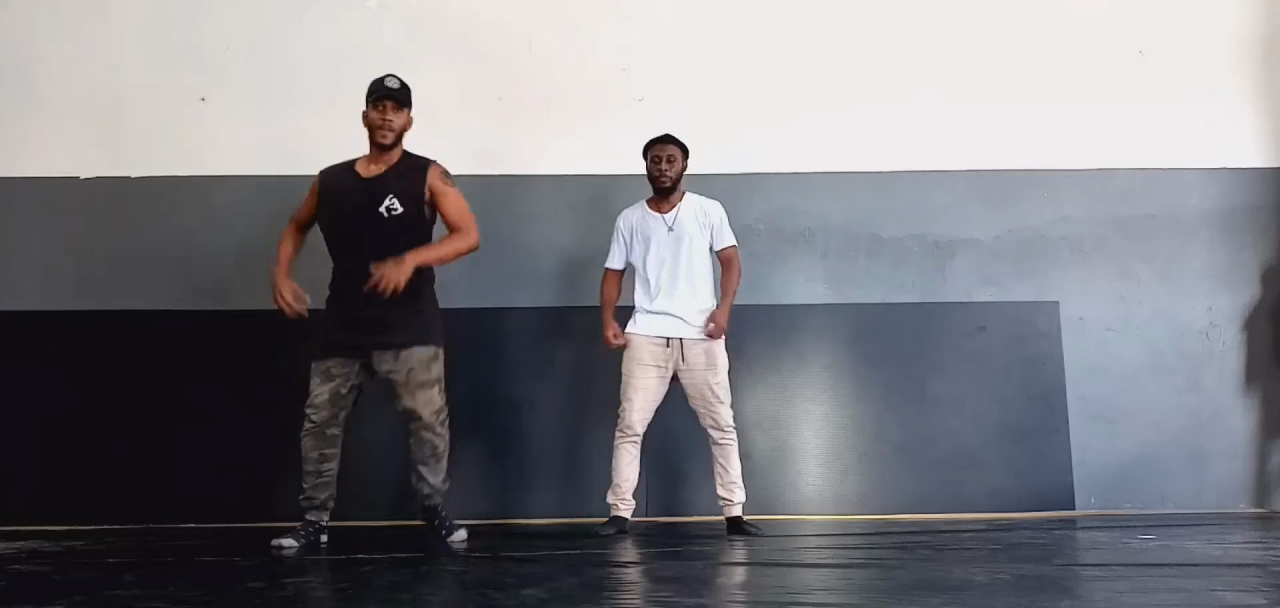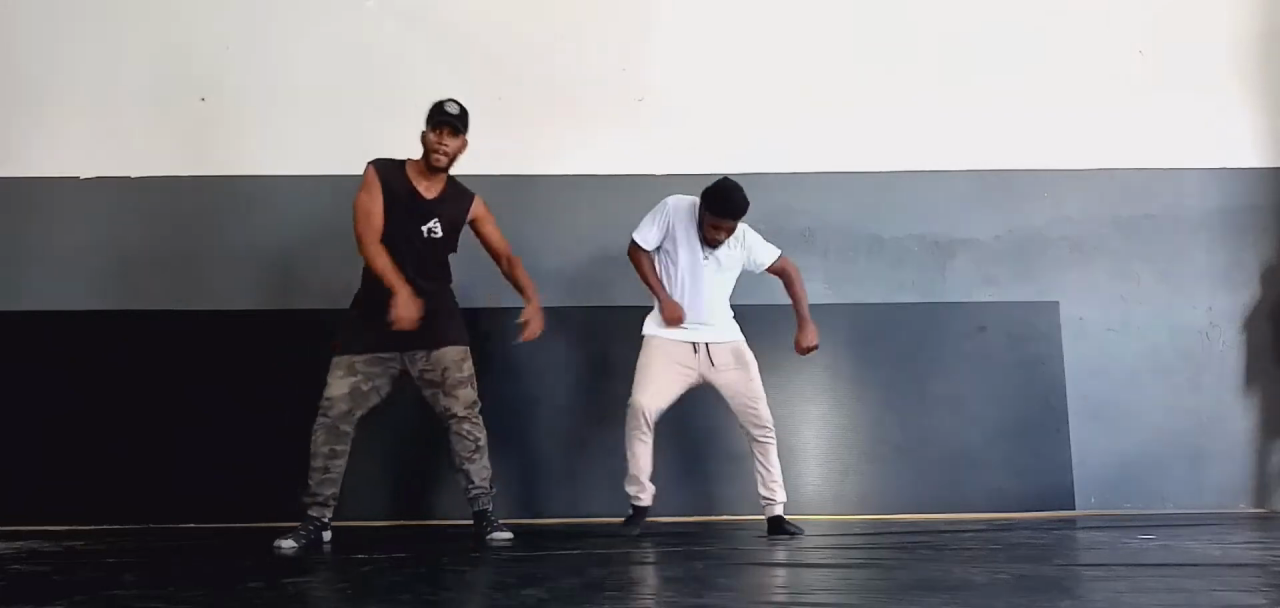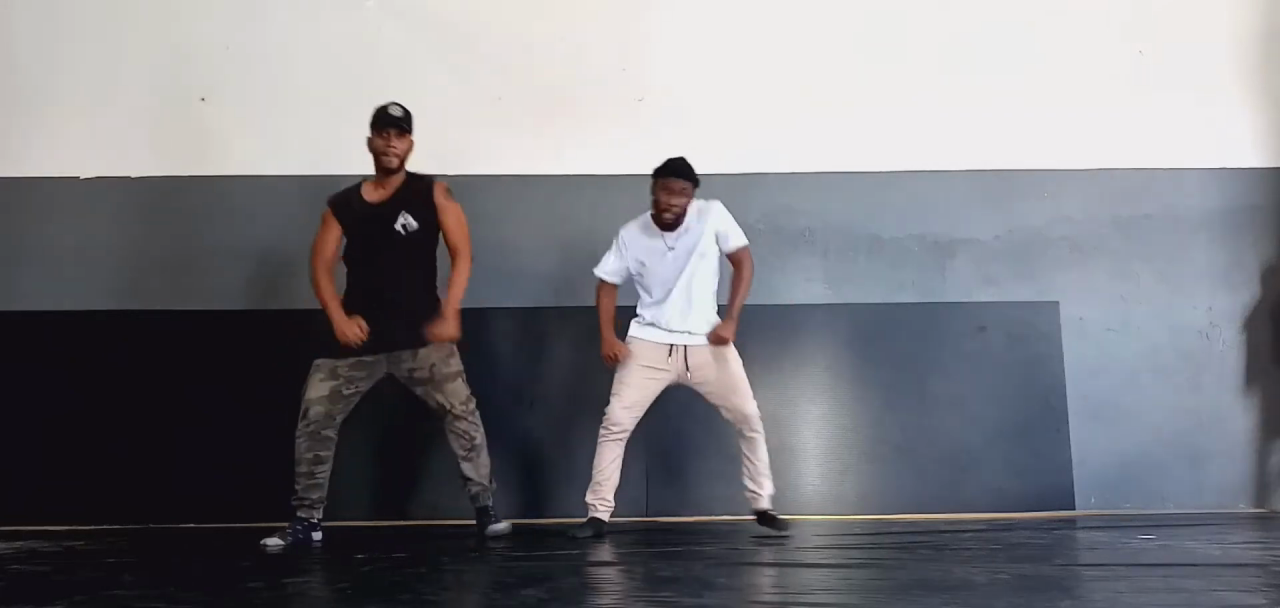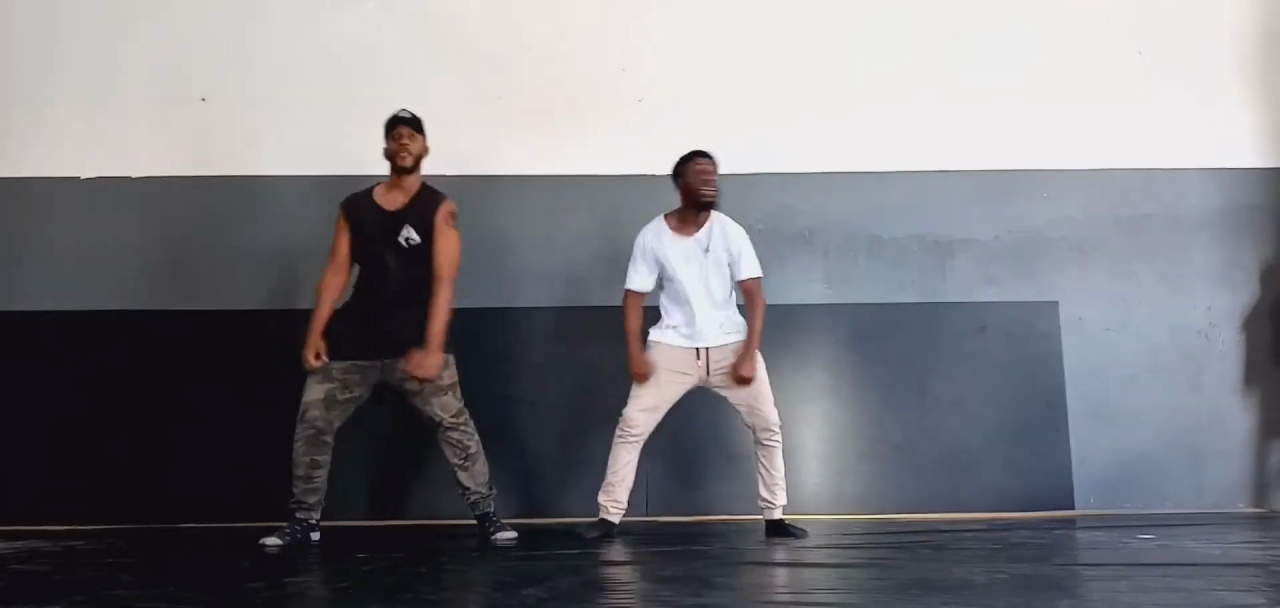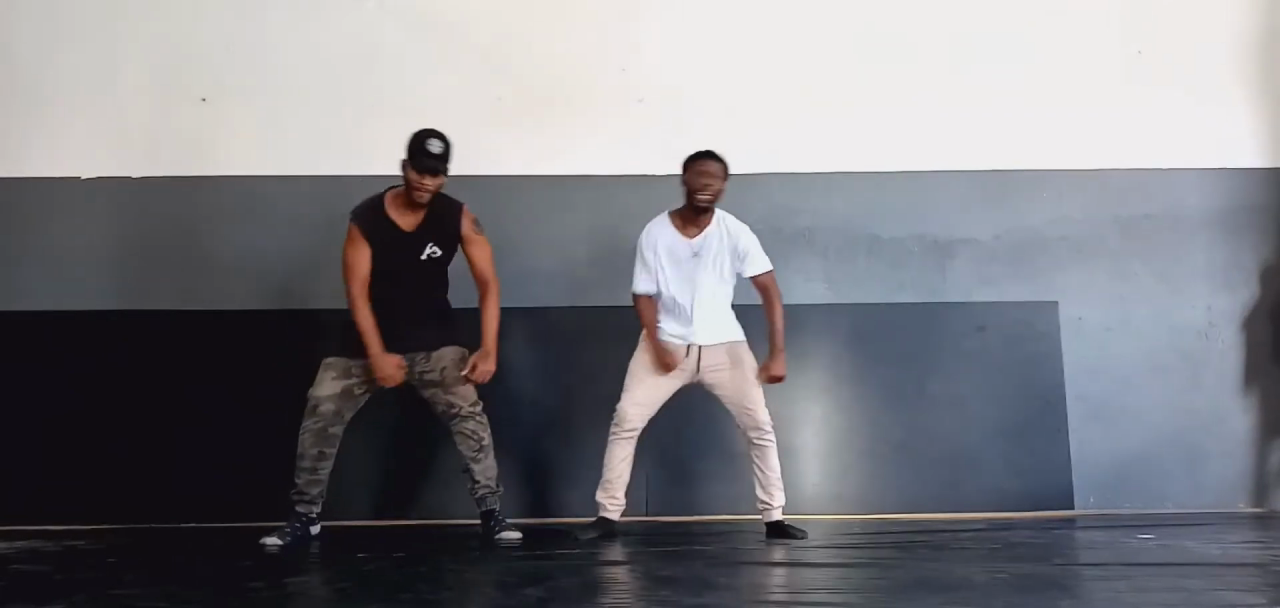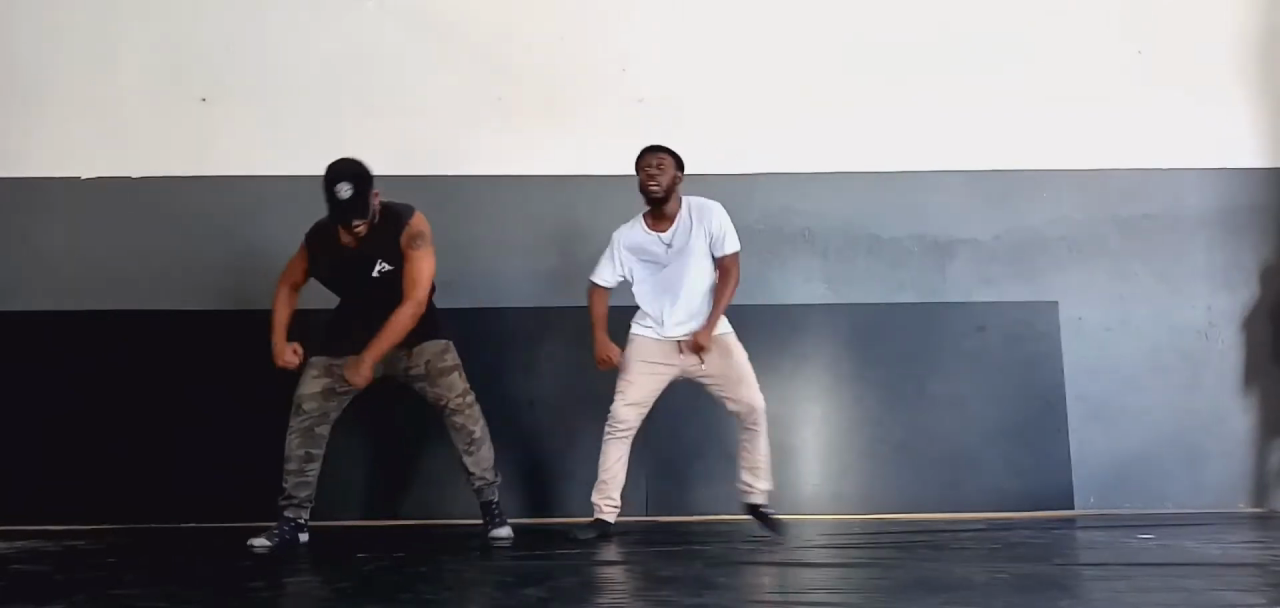
dt=0.7s
person 1, frame 1
left shoulder: (428, 174)
right shoulder: (331, 180)
left elbow: (468, 234)
right elbow: (295, 228)
left wrist: (410, 259)
right wrist: (280, 273)
left hip: (408, 320)
right hip: (344, 322)
left knee: (426, 412)
right knee: (320, 419)
left ankle: (434, 508)
right ankle: (314, 522)
person 1, frame 2
left shoulder: (466, 202)
right shoulder: (379, 176)
left elbow: (504, 255)
right elbow: (369, 239)
left wrist: (531, 301)
right wrist: (400, 291)
left hip: (438, 326)
right hip: (376, 318)
left knee: (465, 415)
right knee: (334, 415)
left ankle: (484, 513)
right ankle: (316, 520)
person 1, frame 3
left shoulder: (432, 192)
right shoulder: (343, 204)
left elbow: (462, 254)
right elbow: (321, 266)
left wrist: (450, 313)
right wrist: (338, 317)
left hip: (420, 330)
right hip: (362, 331)
left knee: (461, 410)
right knee: (315, 417)
left ankle: (485, 508)
right ankle: (306, 521)
person 1, frame 4
left shoulder: (440, 208)
right shoulder: (354, 207)
left elbow: (443, 282)
right elbow: (337, 271)
left wrist: (434, 347)
right wrist: (314, 332)
left hip: (414, 336)
right hip: (355, 335)
left knee: (454, 421)
right knee: (312, 422)
left ankle: (486, 513)
right ankle: (304, 521)
person 1, frame 5
left shoulder: (457, 217)
right shoulder: (366, 218)
left elbow: (488, 284)
right elbow: (357, 290)
left wrist: (489, 349)
right wrist: (376, 355)
left hip: (433, 339)
right hip: (373, 336)
left knee: (469, 414)
right knee: (320, 414)
left ankle: (491, 513)
right ankle: (305, 517)
person 1, frame 6
left shoulder: (408, 226)
right shoulder: (319, 238)
left elbow: (416, 300)
right elbow: (288, 287)
left wrist: (370, 358)
right wrist: (278, 340)
left hip: (414, 335)
right hip: (350, 334)
left knee: (460, 405)
right knee: (306, 415)
left ankle: (491, 507)
right ankle: (293, 520)
person 2, frame 1
left shoulder: (708, 210)
right shoulder: (629, 219)
left elbow: (731, 262)
right elbow: (613, 273)
left wrist: (723, 308)
right wrist: (608, 319)
left hip: (700, 336)
right hip: (647, 336)
left knee: (721, 425)
right knee: (630, 423)
left ankle: (733, 513)
right ankle: (620, 512)
person 2, frame 2
left shoulder: (745, 240)
right shoulder: (673, 210)
left elbow: (786, 269)
right elbow: (637, 250)
left wrist: (806, 324)
right wrist: (664, 299)
left hip: (725, 341)
right hip: (671, 337)
left knee: (760, 423)
right knee: (642, 408)
left ankle: (775, 513)
right ankle: (640, 502)
person 2, frame 3
left shoulder: (712, 215)
right shoulder: (632, 234)
left elbow: (743, 262)
right elbow: (607, 282)
left wrist: (730, 321)
right wrist: (607, 336)
left hip: (707, 342)
right hip: (651, 343)
left knee: (748, 416)
right knee: (616, 421)
left ankle: (761, 505)
right ankle: (598, 514)
person 2, frame 4
left shoulder: (731, 232)
right shoulder: (652, 236)
left elbow: (754, 295)
right elbow: (634, 296)
left wrist: (750, 355)
right wrist: (635, 353)
left hip: (729, 346)
right hip: (672, 347)
left knee: (768, 424)
right knee: (631, 425)
left ankle: (774, 515)
right ankle: (609, 515)
person 2, frame 5
left shoulder: (735, 232)
right shoulder: (655, 233)
left elbow: (769, 290)
right elbow: (645, 296)
left wrist: (778, 352)
right wrist: (656, 344)
left hip: (722, 344)
right hip: (668, 344)
left knee: (759, 425)
right knee: (625, 420)
left ankle: (773, 518)
right ankle: (608, 515)
person 2, frame 6
left shoulder: (708, 213)
right shoulder: (627, 237)
left elbow: (730, 270)
right elbow: (599, 286)
left wrist: (709, 324)
right wrist: (601, 339)
left hip: (711, 337)
right hip: (653, 339)
left knee: (753, 409)
right knee: (620, 420)
left ankle: (755, 499)
right ankle: (604, 514)
